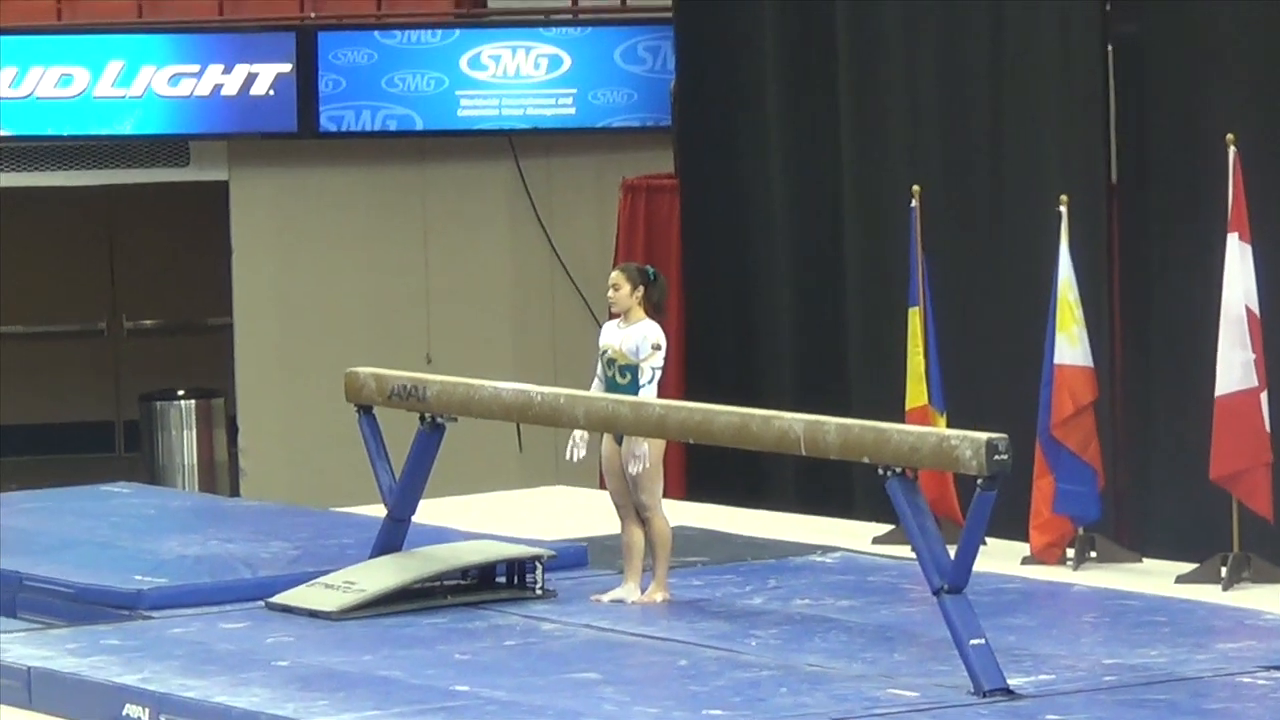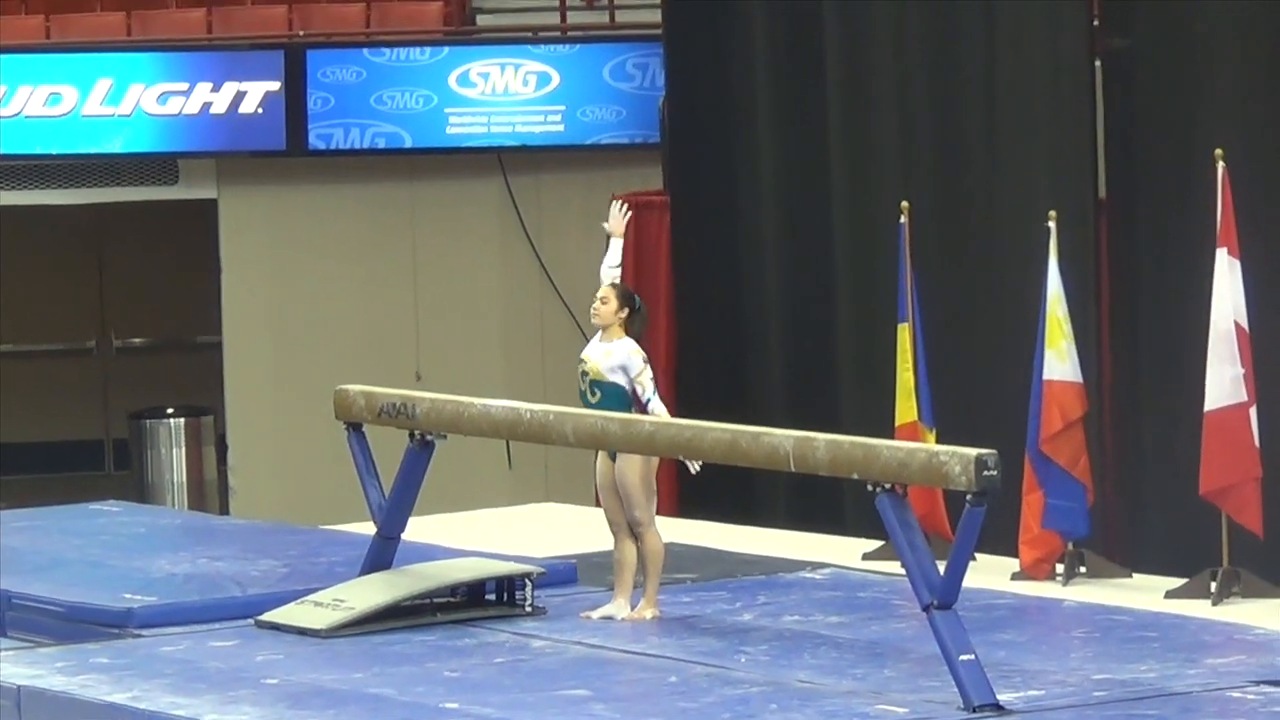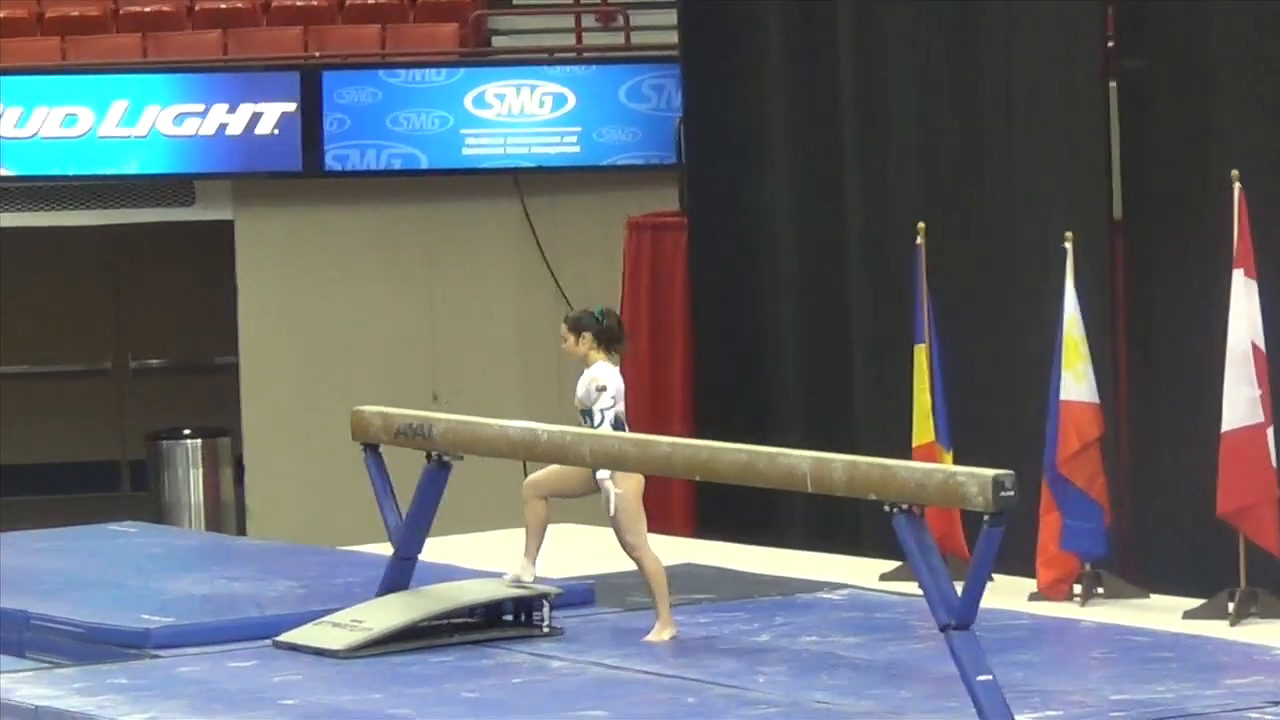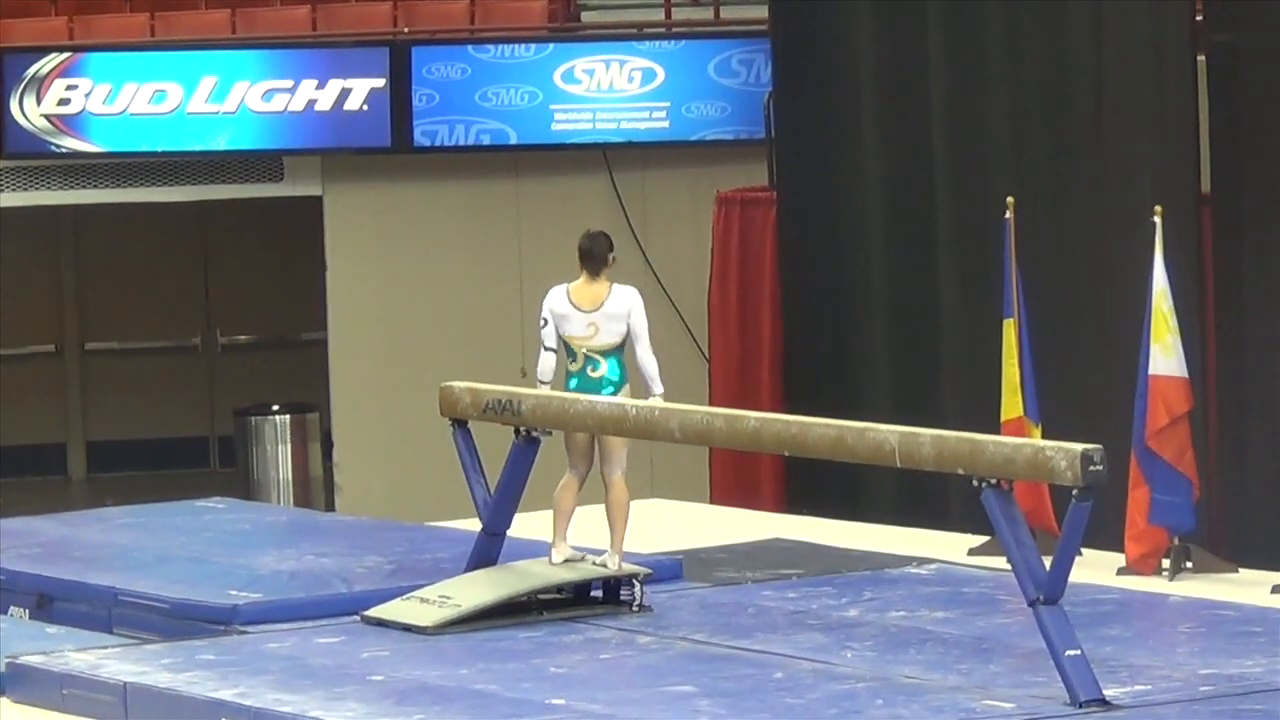
dt=0.7s
person 1, frame 1
left shoulder: (650, 333)
right shoulder: (608, 330)
left elbow: (648, 388)
right elbow: (600, 383)
left wrist: (640, 436)
right wrist: (582, 428)
right hip: (613, 428)
left knee: (648, 509)
right knee: (625, 510)
left ankle: (660, 584)
right ankle: (630, 583)
person 1, frame 2
left shoulder: (629, 351)
right shoulder: (599, 337)
left elbow: (651, 400)
right elbow: (610, 279)
right wrist: (615, 238)
right hip: (609, 445)
left knee: (641, 525)
right knee: (618, 527)
left ankle: (650, 602)
right ankle: (620, 601)
person 1, frame 3
left shoulder: (603, 375)
right shoulder: (593, 371)
left elbow: (604, 428)
left wrist: (605, 476)
left hip: (617, 466)
right hip: (596, 462)
left knee: (636, 546)
right knee: (533, 487)
left ankle: (665, 621)
right ankle: (528, 567)
person 1, frame 4
left shoulder: (556, 297)
right shoulder: (627, 296)
left elbow: (548, 352)
right elbow: (643, 348)
right wrist: (656, 392)
left hip: (577, 390)
right hip: (614, 389)
left knee: (576, 472)
right knee: (615, 474)
left ankle: (559, 545)
right ankle: (615, 553)
